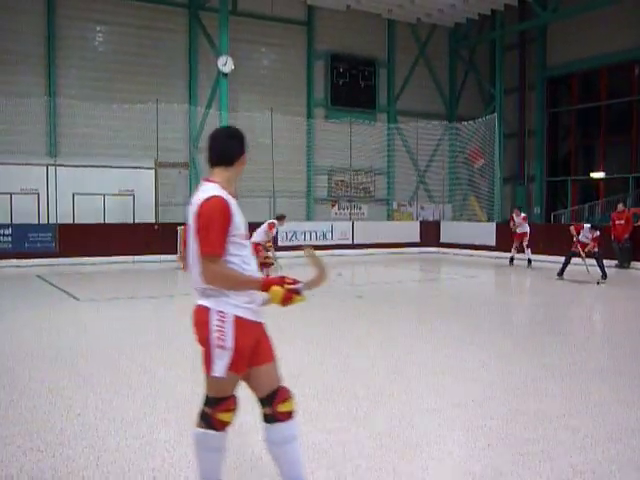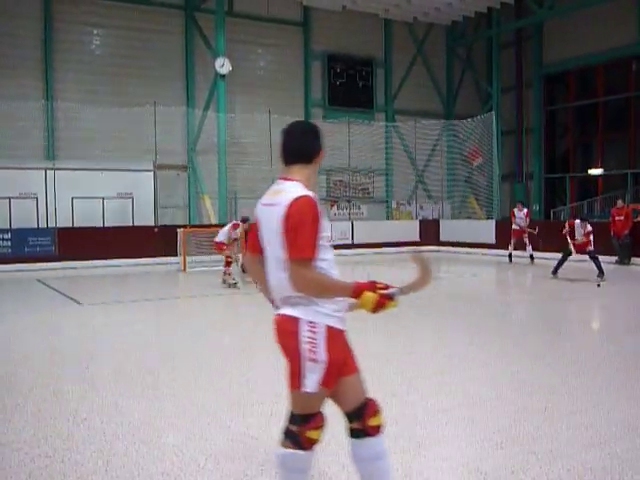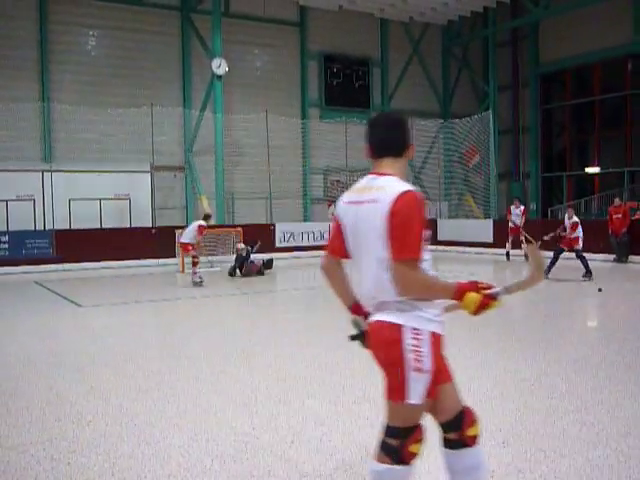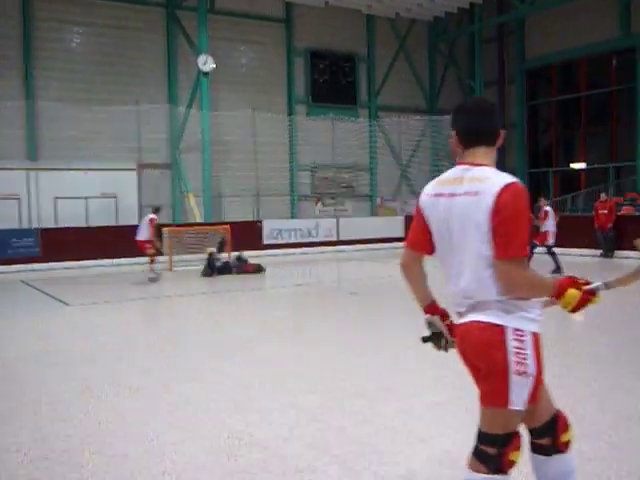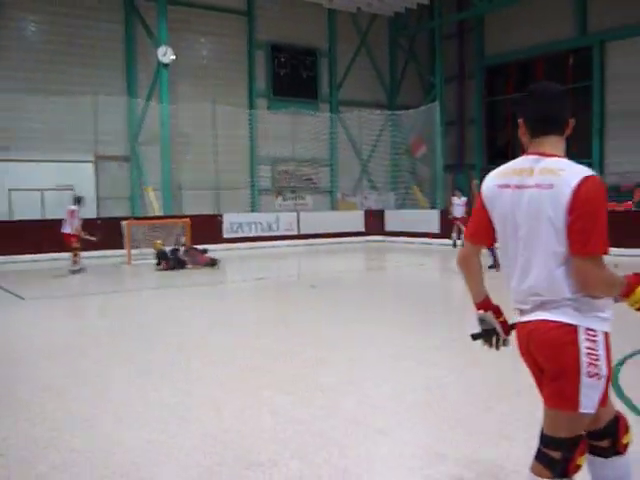
dt=0.2s
person 1, frame 1
left shoulder: (207, 197)
right shoulder: (216, 201)
left elbow: (189, 258)
right elbow: (211, 272)
right wrist: (265, 285)
left hip: (243, 318)
right hip: (226, 319)
left knee: (277, 401)
right knee: (219, 405)
person 1, frame 2
left shoulder: (269, 199)
right shoulder: (303, 201)
left elbow: (251, 261)
right elbow: (302, 278)
left wrist: (279, 302)
right wrist: (357, 291)
left hip: (320, 325)
right hip: (312, 326)
left knee: (363, 413)
right knee: (305, 422)
person 1, frame 3
left shoulder: (349, 198)
right shoulder: (405, 196)
left elbow: (330, 265)
right elbow: (408, 281)
left wrist: (359, 311)
right wrist: (460, 292)
left hip: (385, 326)
right hip: (409, 331)
left knee: (458, 422)
right knee: (401, 437)
person 1, frame 4
left shoulder: (432, 191)
right shoulder: (507, 189)
left elbow: (408, 262)
right elbow: (513, 280)
left wrist: (433, 312)
right wrist: (561, 289)
left hip: (469, 328)
right hip: (506, 332)
left knee: (549, 428)
right knee: (496, 447)
person 1, frame 5
left shoulder: (494, 181)
right shoulder: (584, 182)
left elbow: (466, 256)
right elbow: (590, 278)
left wrist: (485, 309)
right wrist: (628, 287)
left hip: (530, 326)
right hip: (575, 331)
left knee: (608, 430)
